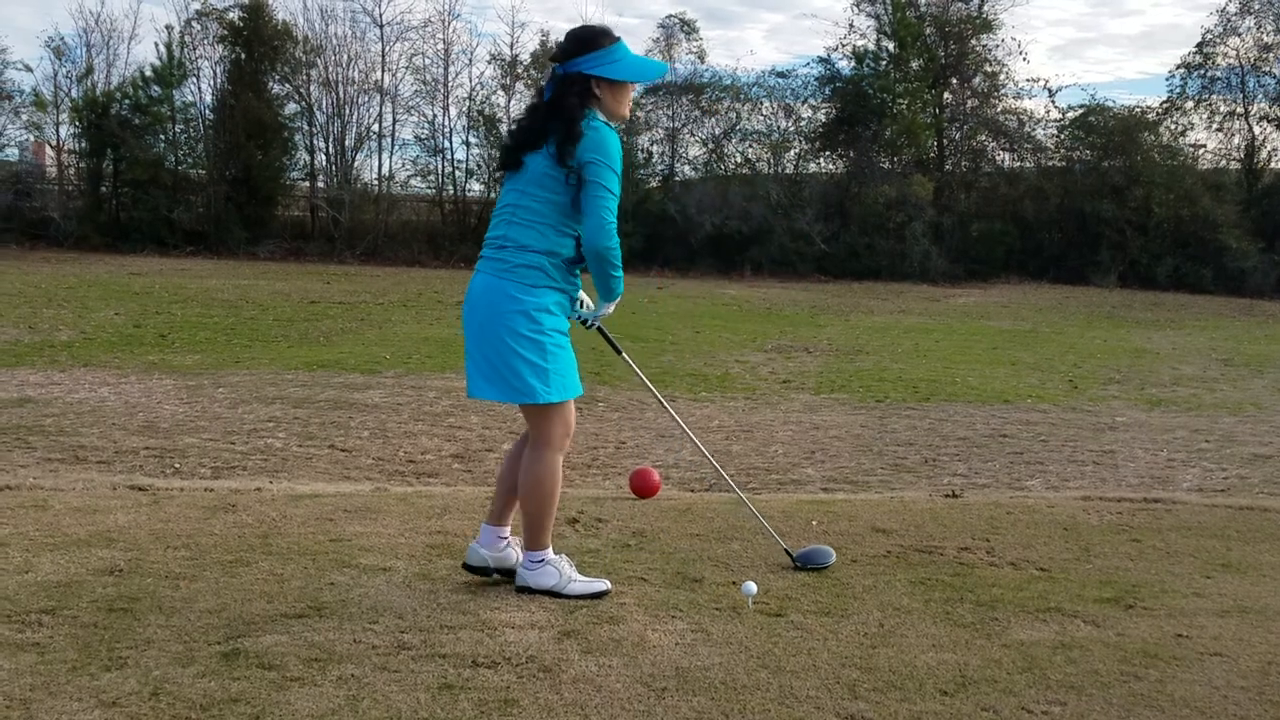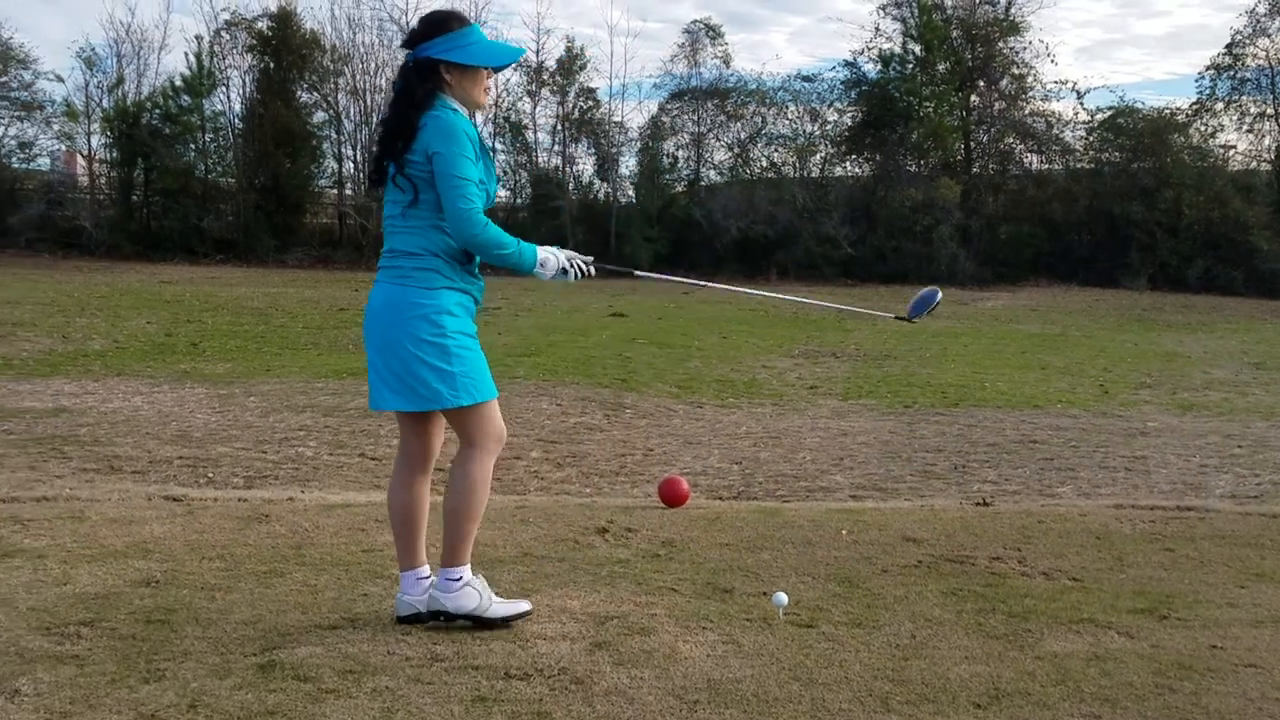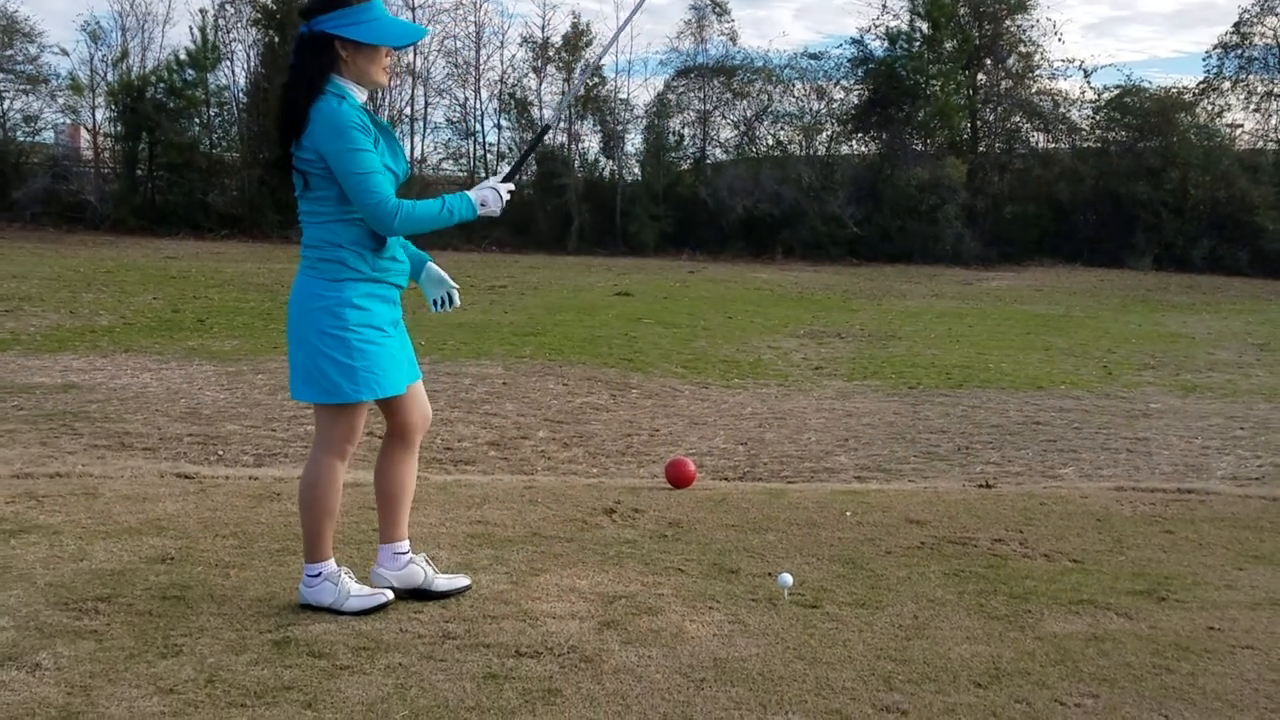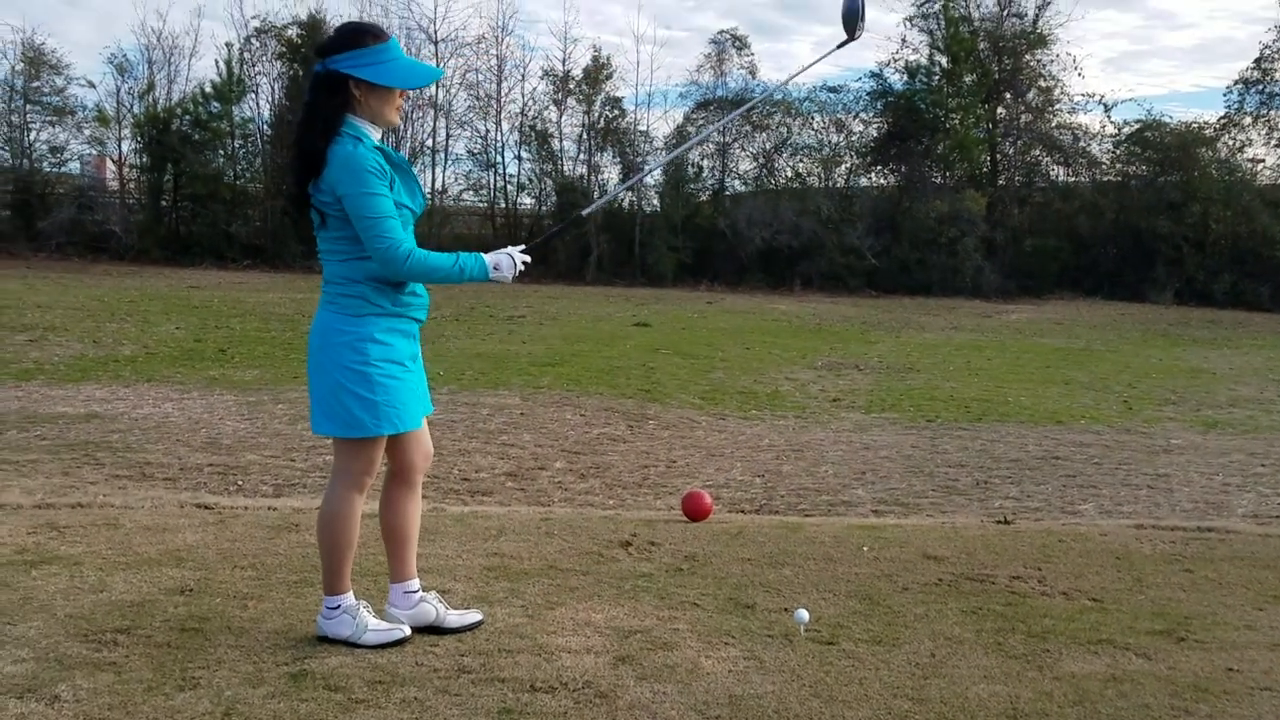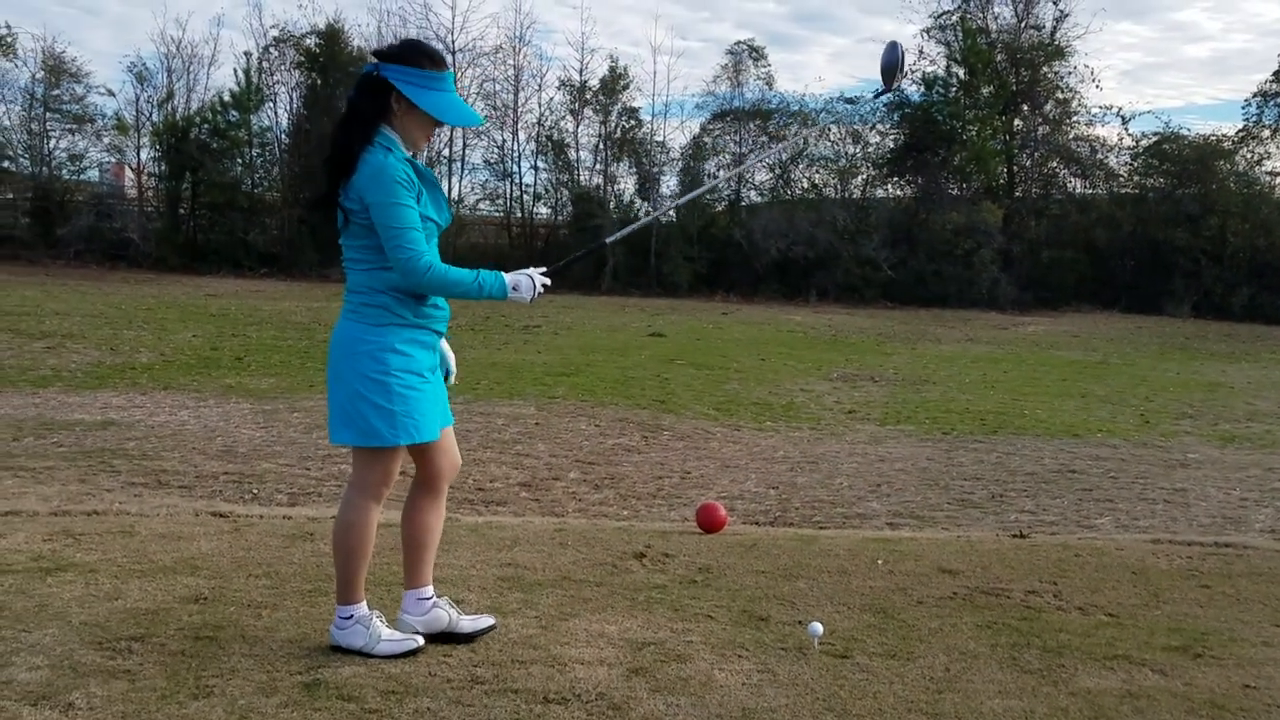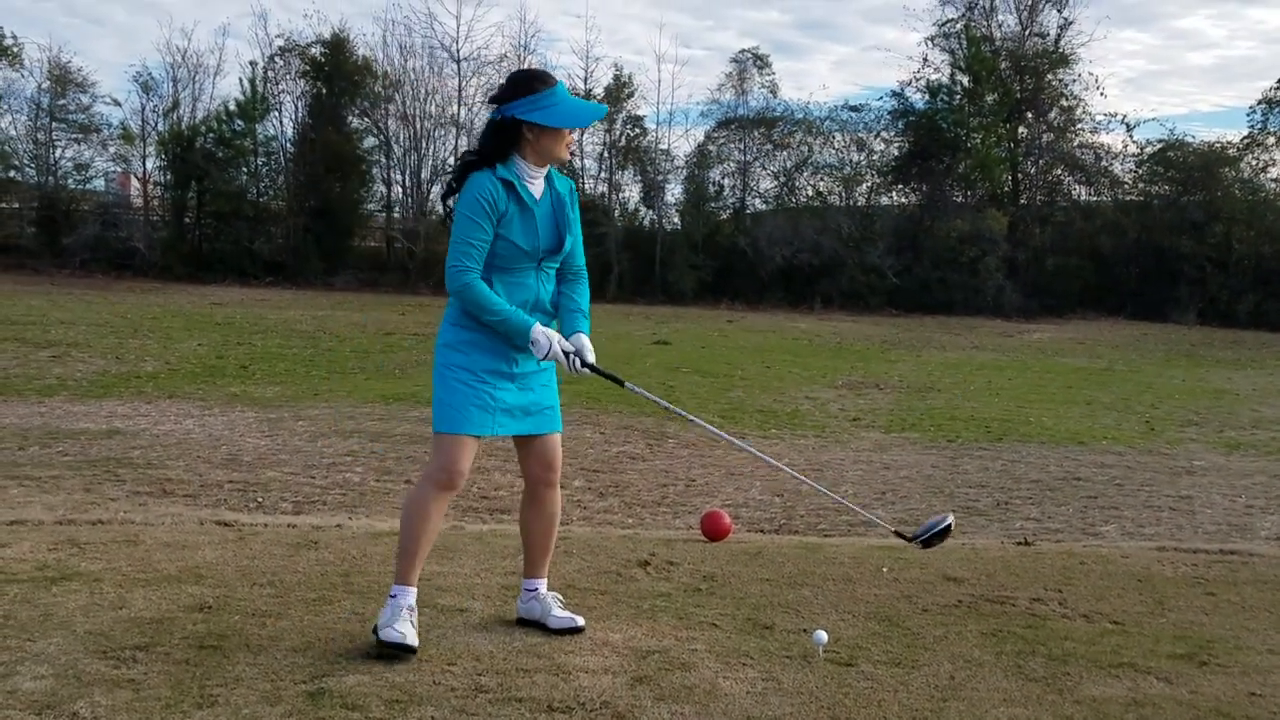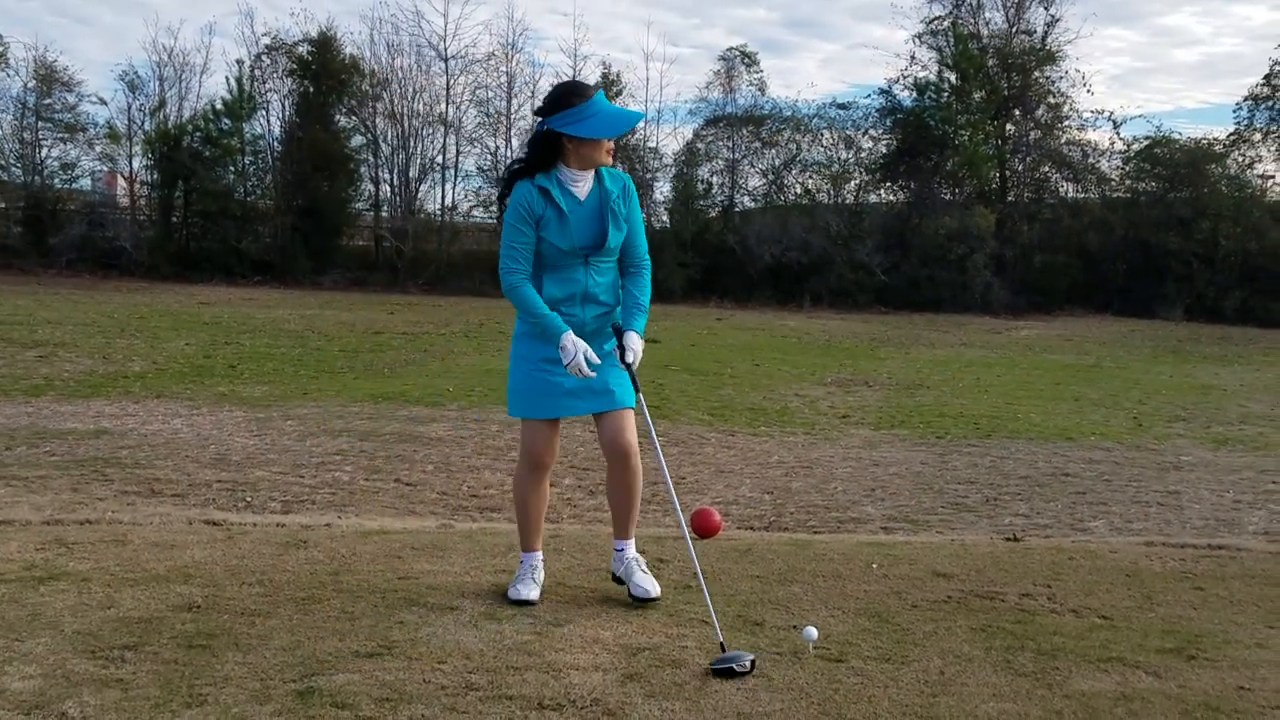
dt=0.7s
person 1, frame 1
left shoulder: (542, 137)
right shoulder: (597, 138)
right elbow: (599, 236)
left wrist: (572, 292)
right wrist: (607, 294)
left hip: (498, 292)
right hip: (525, 302)
left knee: (548, 427)
right knee: (555, 430)
left ankle: (494, 540)
right ankle: (538, 563)
person 1, frame 2
left shoulder: (416, 130)
right shoulder: (448, 126)
right elbow: (468, 227)
left wrist: (534, 258)
right wrist: (536, 258)
left hip: (399, 303)
right hip: (429, 307)
left knee: (420, 449)
right knee: (483, 438)
left ankle: (417, 585)
right ankle: (454, 579)
person 1, frame 3
left shoulder: (345, 112)
right shoulder: (336, 116)
right elbow: (383, 213)
left wrist: (419, 267)
right wrist: (471, 203)
left hip: (370, 297)
right hip: (344, 300)
left knee: (411, 422)
right knee: (338, 440)
left ankle: (395, 561)
right ankle: (319, 577)
person 1, frame 4
left shoulder: (365, 151)
right shoulder: (352, 157)
right elbow: (394, 256)
left wrist: (404, 324)
right wrist: (484, 266)
left hip: (386, 332)
right hip: (364, 335)
left knee: (413, 463)
right knee: (356, 474)
left ankle: (406, 598)
right ankle: (337, 610)
person 1, frame 5
left shoulder: (394, 165)
right shoulder: (384, 169)
right elbow: (414, 268)
left wrist: (437, 335)
right wrist: (502, 285)
left hip: (410, 346)
right hip: (384, 347)
left knee: (439, 469)
right knee: (373, 483)
left ankle: (419, 606)
right ankle: (350, 619)
person 1, frame 6
left shoulder: (562, 192)
right shoulder: (485, 188)
left elbow: (572, 273)
right elbow: (462, 280)
left wrist: (576, 330)
right wrist: (530, 328)
left hip: (530, 358)
right hip: (475, 351)
left knee: (545, 473)
right knee: (446, 474)
left ankle: (535, 594)
right ankle: (400, 602)
person 1, frame 7
left shoulder: (619, 188)
right shoulder: (528, 195)
left elbow: (636, 265)
right elbow: (514, 279)
left wrist: (634, 328)
right wrist: (561, 336)
left hip: (604, 340)
right hip: (543, 343)
left knee: (623, 447)
right knee: (537, 457)
left ankle: (626, 556)
right ankle: (530, 564)
